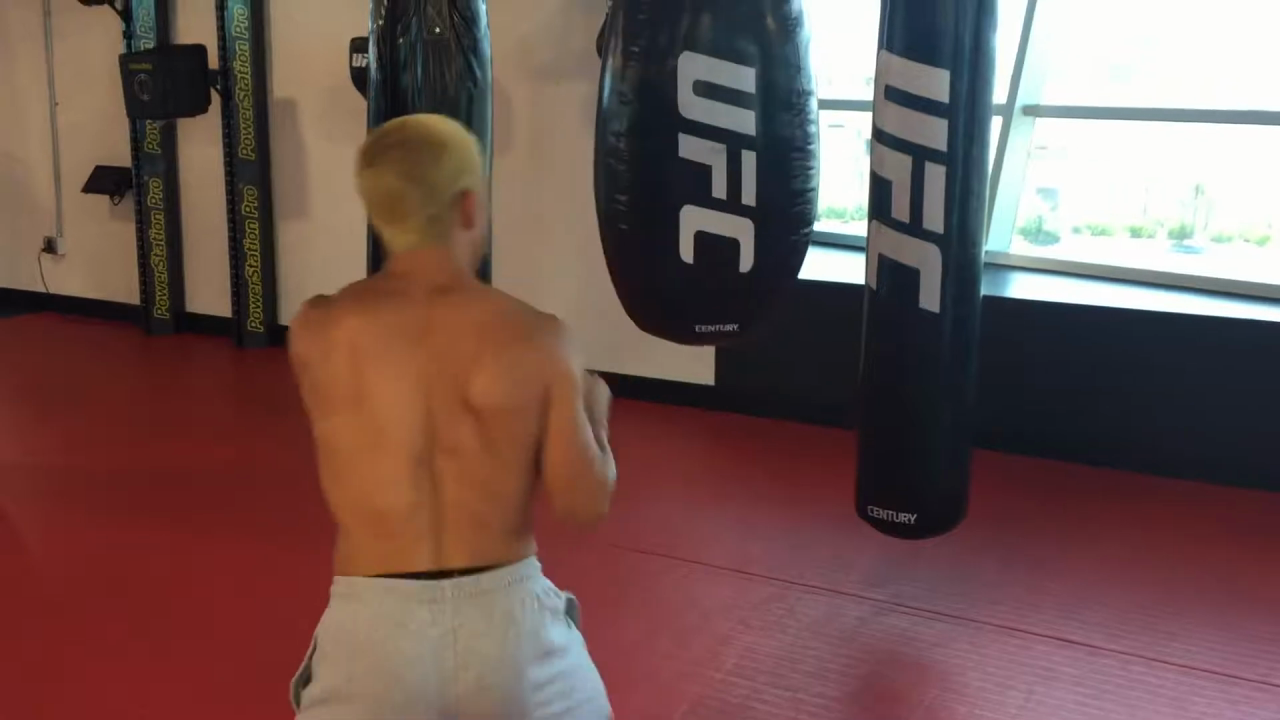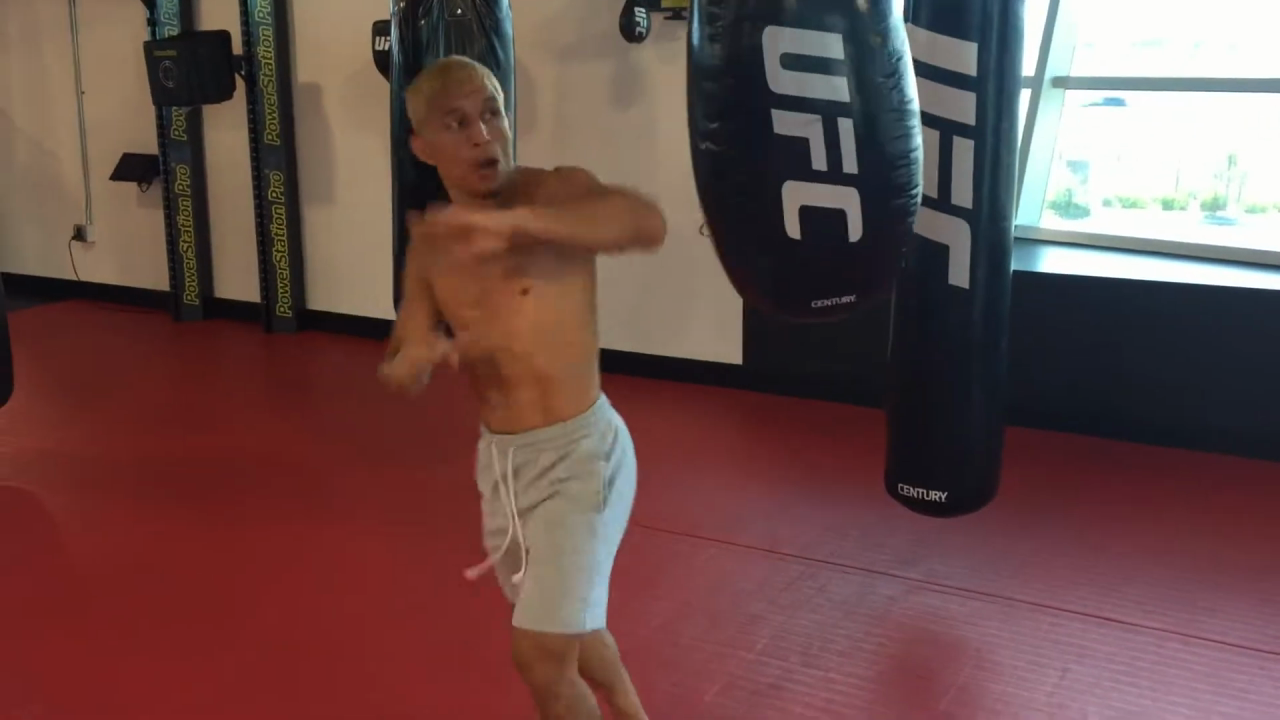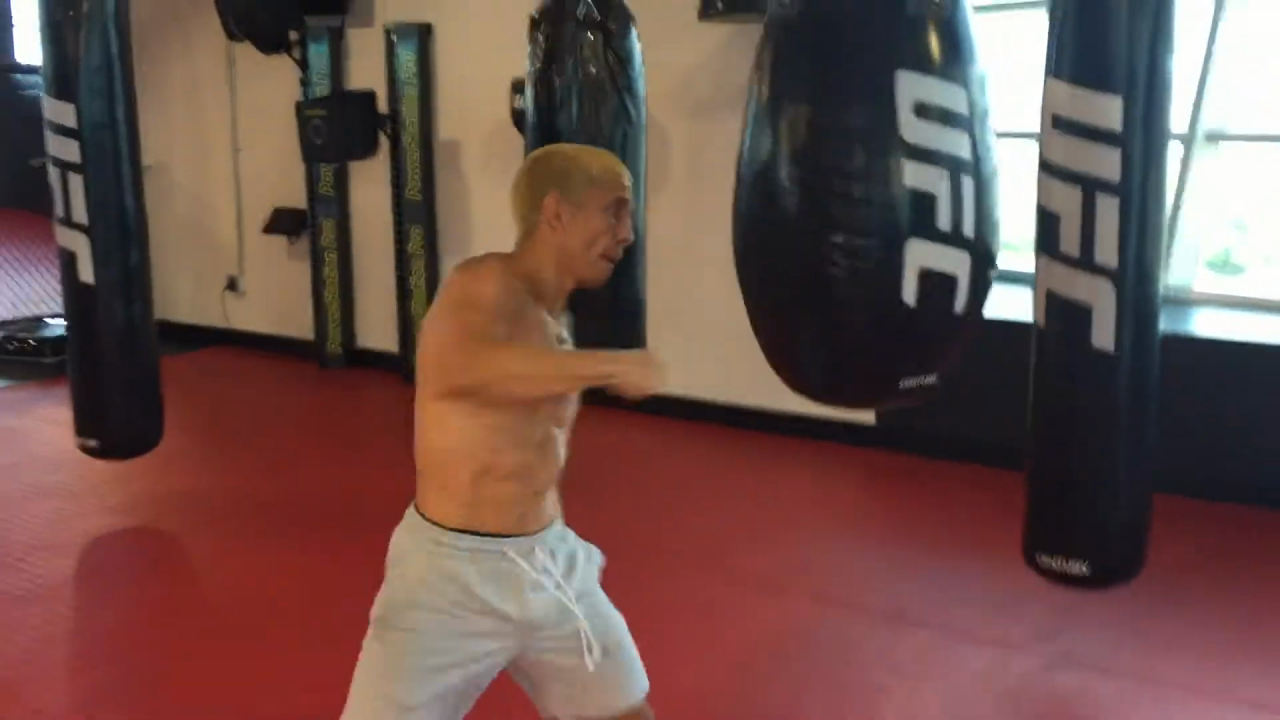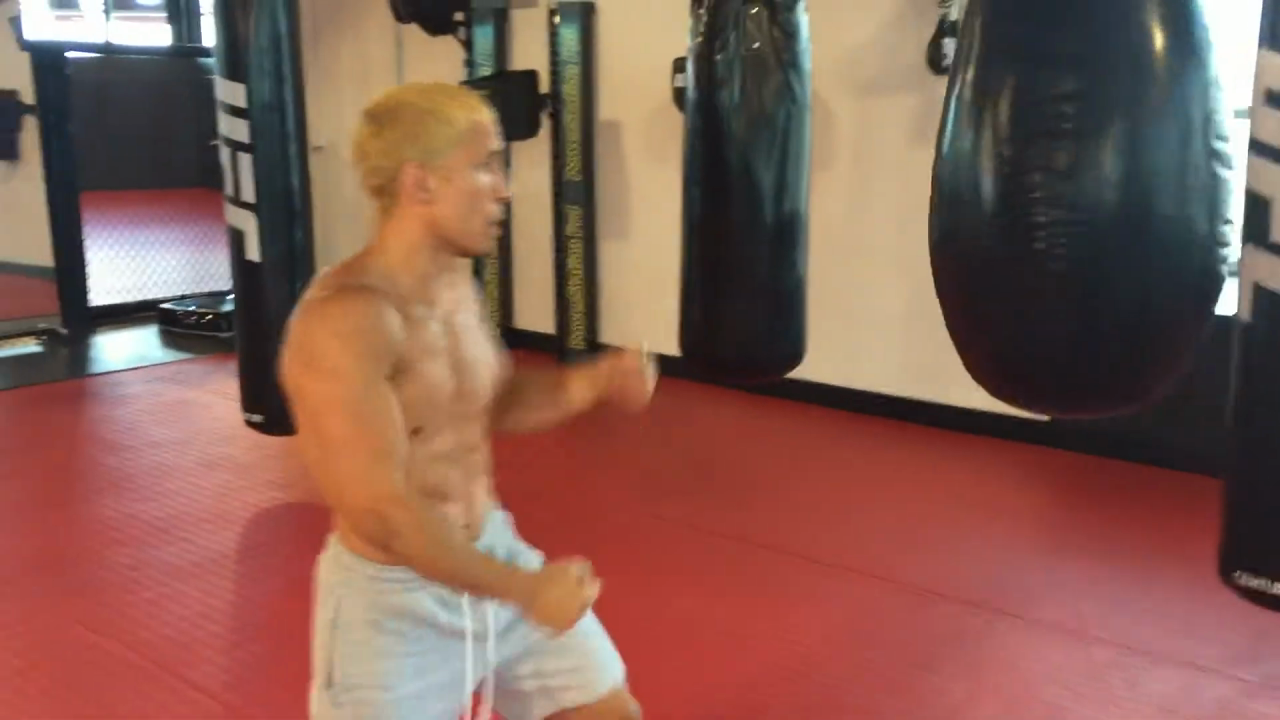
dt=1s
person 1, frame 1
left shoulder: (318, 329)
right shoulder: (535, 339)
right elbow: (584, 501)
right wrist: (590, 411)
left hip: (372, 631)
right hip: (508, 620)
person 1, frame 2
left shoulder: (554, 190)
right shoulder: (428, 245)
left elbow: (648, 224)
right elbow: (399, 361)
left wrist: (517, 218)
right wrist: (406, 366)
left hip: (580, 453)
right hip: (500, 461)
left knee: (545, 658)
right knee: (569, 625)
person 1, frame 3
left shoulder: (550, 325)
right shoulder: (490, 281)
right elbow: (472, 369)
right wrist: (610, 366)
left hip: (547, 561)
right hip: (446, 575)
person 1, frame 4
left shoulder: (454, 287)
right shoulder: (342, 323)
right elbow: (378, 510)
left wrist: (590, 383)
right wrist: (522, 587)
left hip: (492, 561)
right hip: (392, 600)
